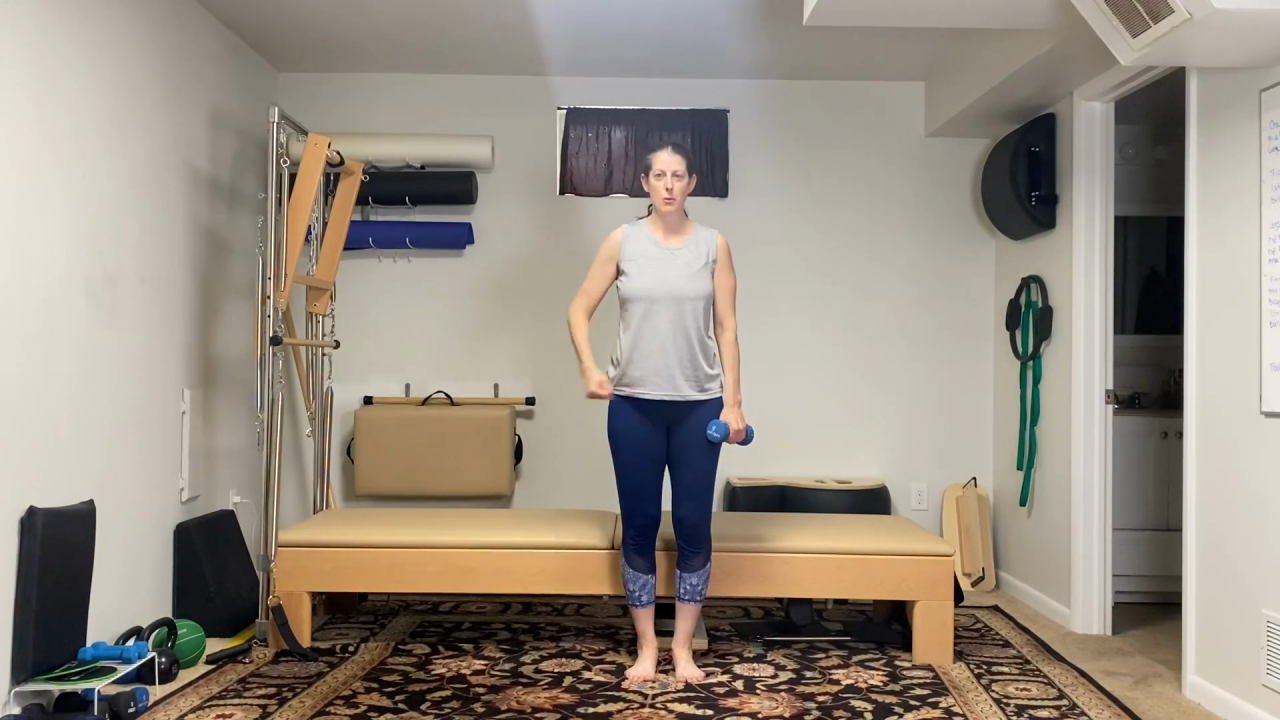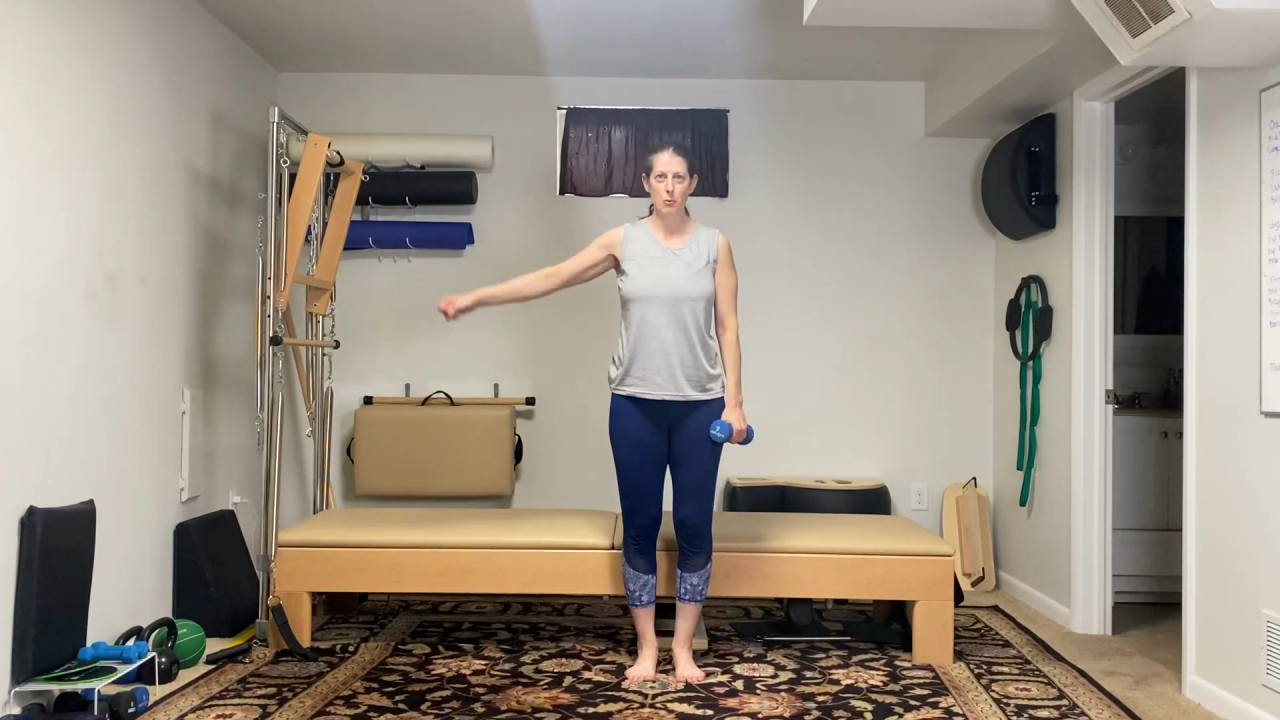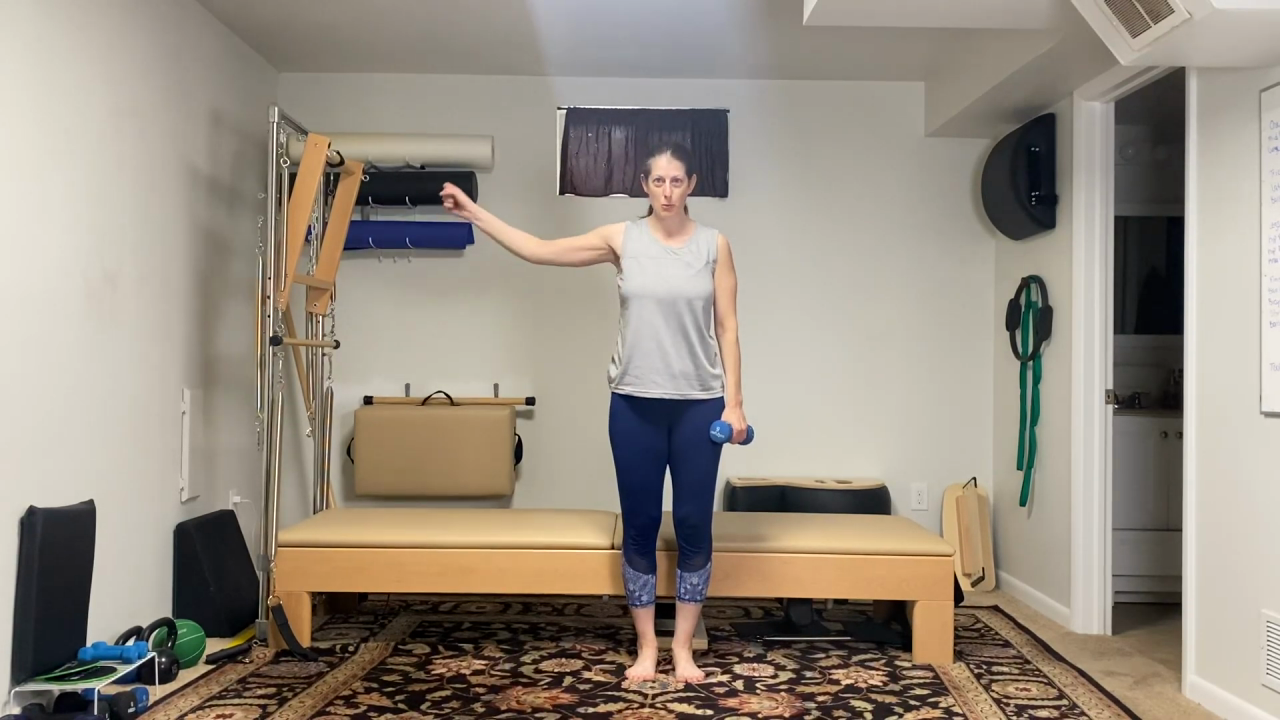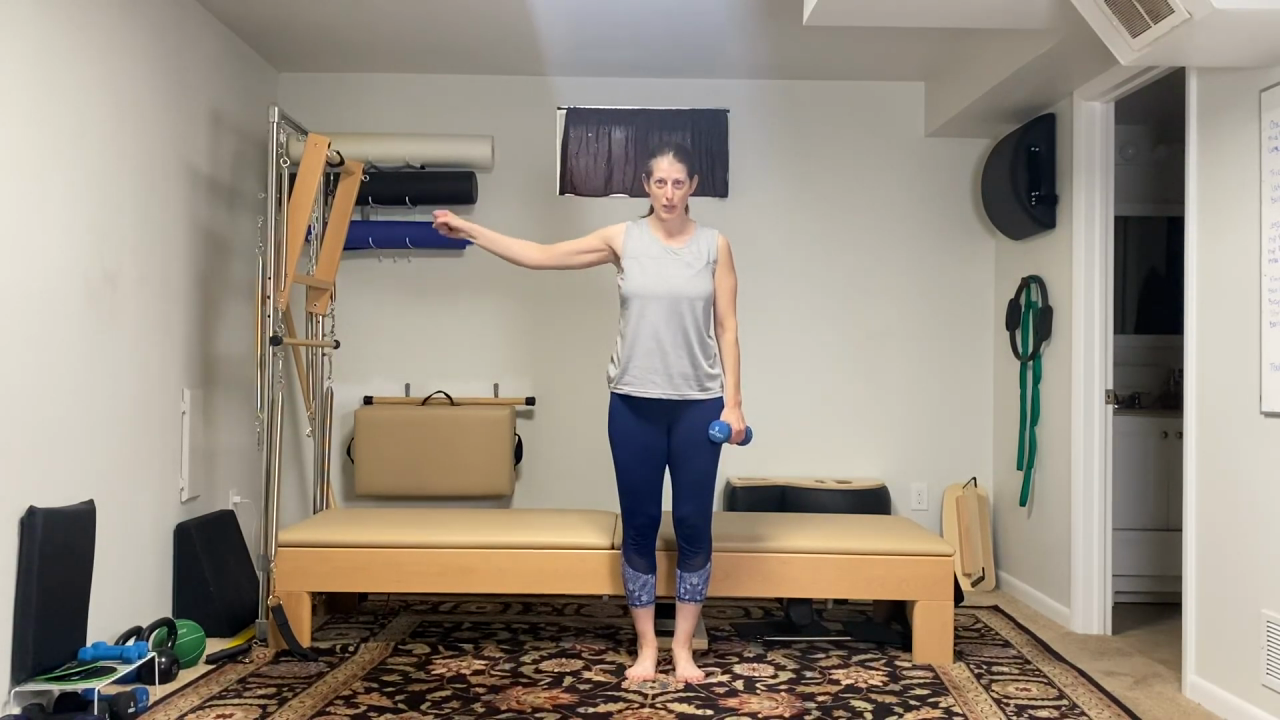
dt=0.2s
person 1, frame 1
left shoulder: (713, 244)
right shoulder: (622, 241)
left elbow: (726, 328)
right elbow: (579, 310)
left wrist: (733, 401)
right wrist: (589, 368)
left hip: (698, 404)
right hip: (633, 403)
left knee: (693, 524)
right knee: (639, 524)
left ankle: (682, 646)
right ankle: (646, 646)
person 1, frame 2
left shoulder: (713, 244)
right shoulder: (622, 241)
left elbow: (726, 326)
right elbow: (548, 278)
left wrist: (733, 402)
right wrist: (476, 297)
left hip: (688, 403)
right hip: (633, 402)
left knee: (694, 525)
right knee: (639, 523)
left ankle: (683, 647)
right ankle: (645, 647)
person 1, frame 3
left shoulder: (713, 244)
right shoulder: (620, 238)
left elbow: (727, 326)
right elbow: (538, 250)
left wrist: (734, 401)
right wrist: (474, 212)
left hip: (698, 404)
right hip: (635, 403)
left knee: (694, 524)
right knee: (640, 524)
left ankle: (683, 646)
right ankle: (646, 647)
person 1, frame 4
left shoulder: (714, 244)
right shoulder: (621, 238)
left elbow: (727, 327)
right elbow: (538, 256)
left wrist: (733, 402)
right wrist: (468, 229)
left hip: (698, 405)
right hip: (635, 403)
left knee: (693, 524)
right knee: (639, 524)
left ankle: (683, 646)
right ankle: (646, 646)
